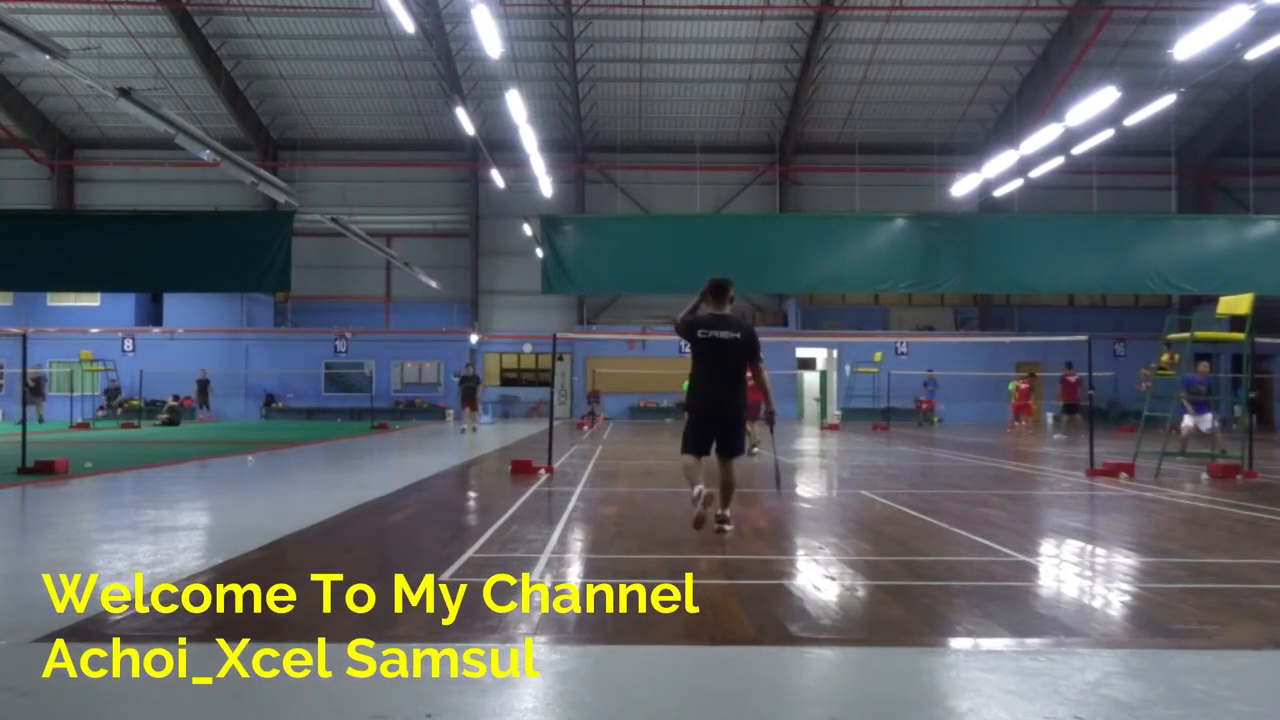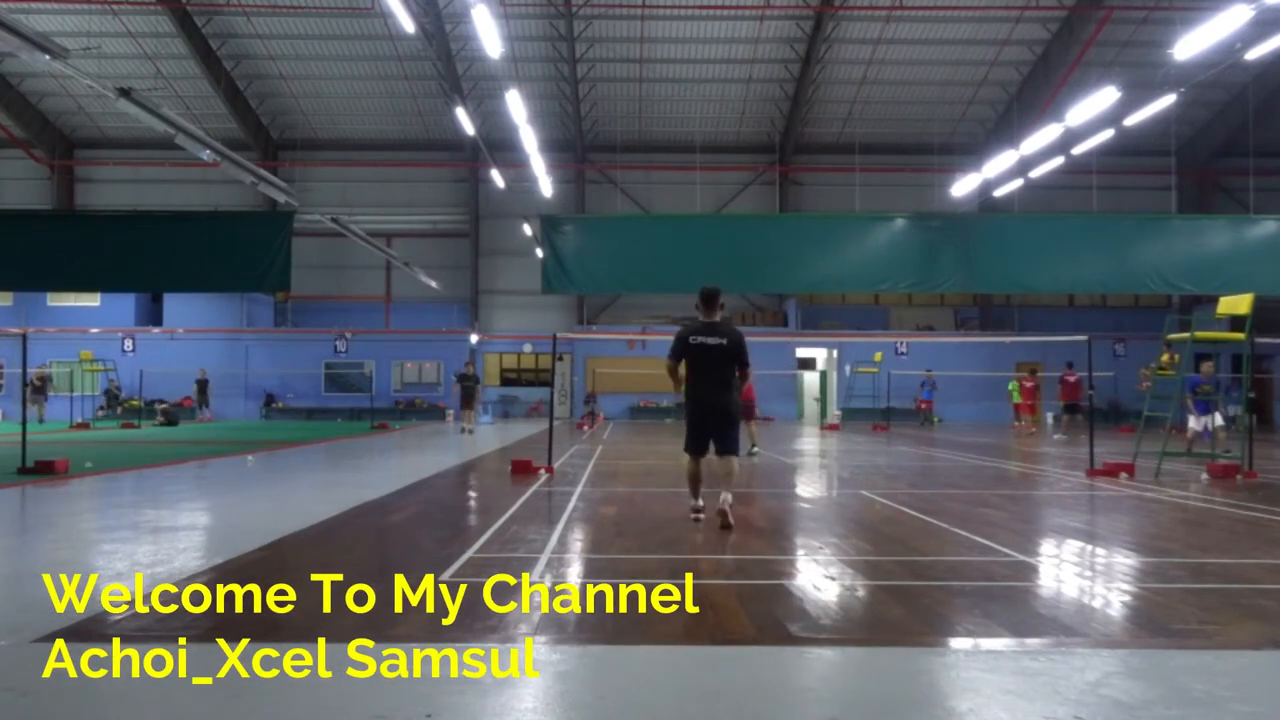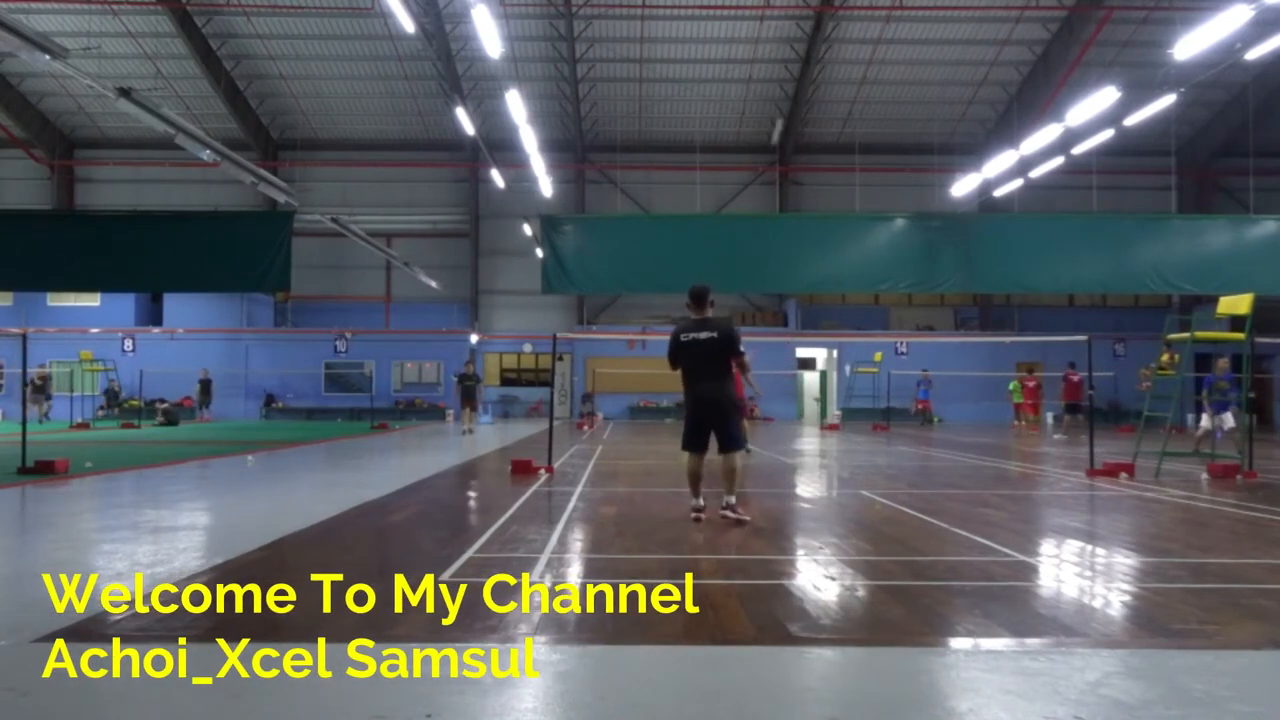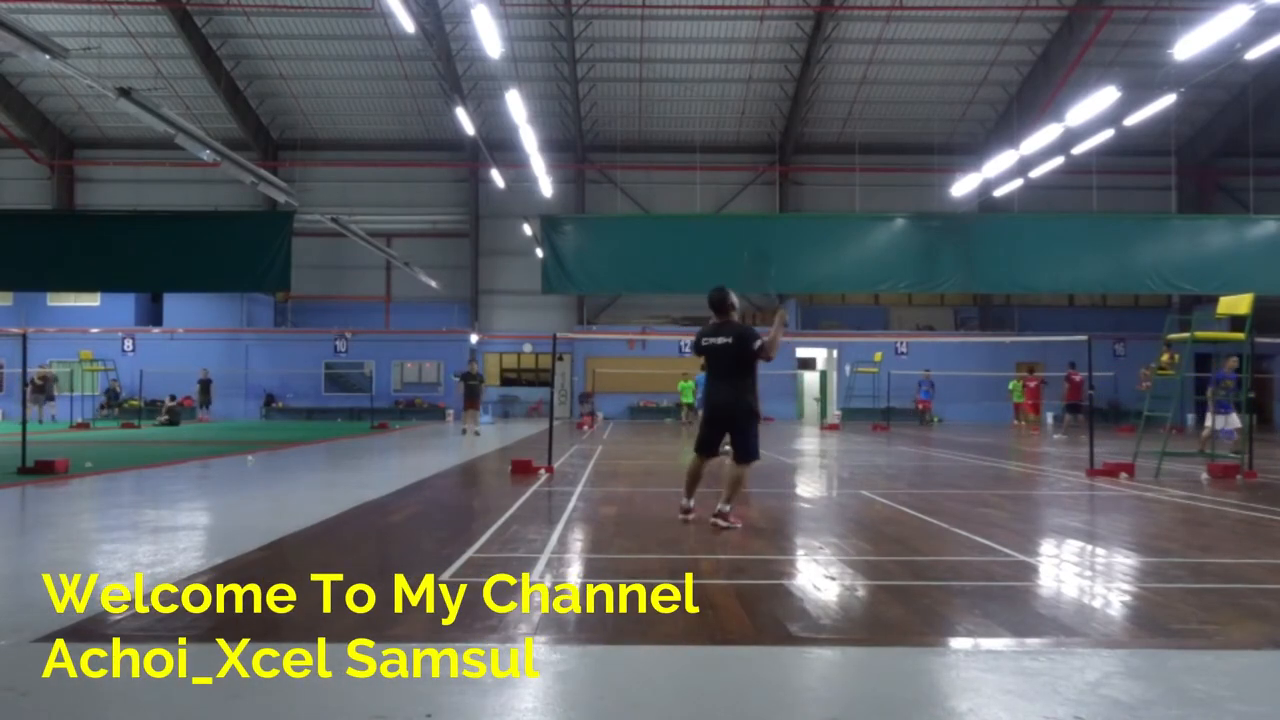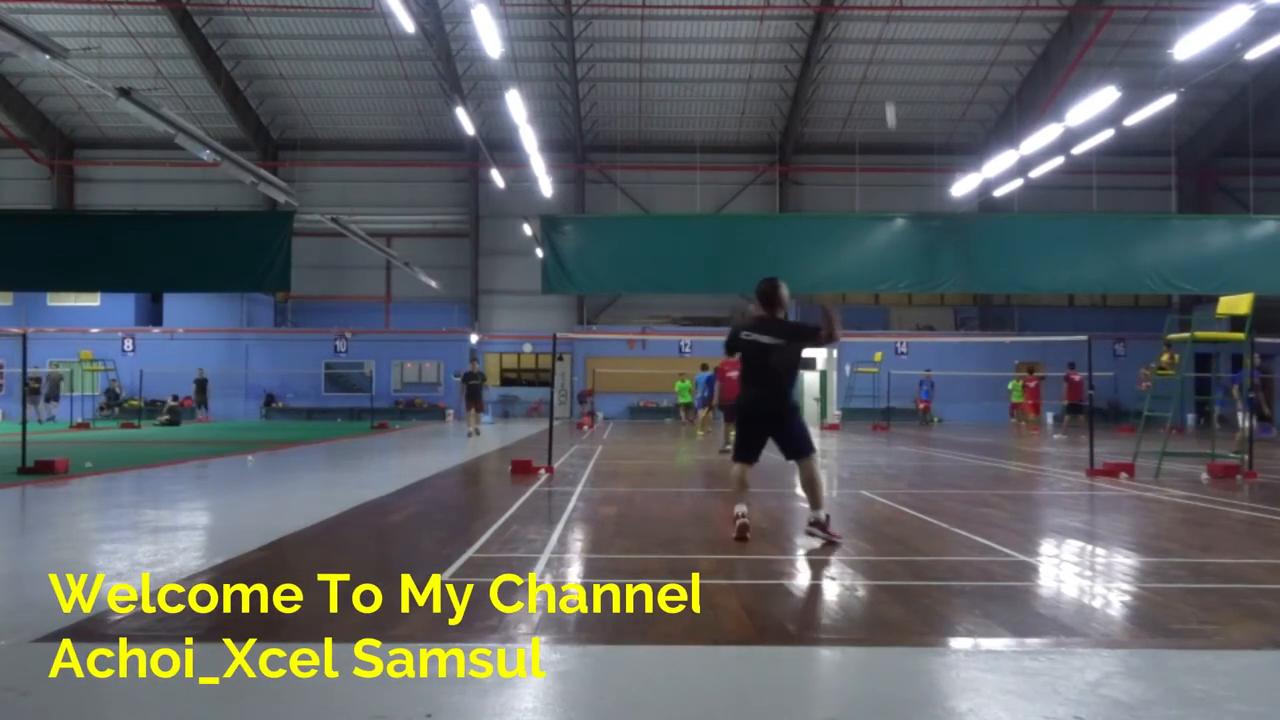
dt=0.5s
person 1, frame 1
left shoulder: (696, 325)
right shoulder: (745, 330)
left elbow: (679, 324)
right elbow: (757, 370)
left wrist: (697, 301)
right wrist: (768, 403)
left hip: (701, 404)
right hip: (733, 405)
left knee: (691, 454)
right knee: (727, 460)
left ankle: (698, 491)
right ankle: (724, 515)
person 1, frame 2
left shoulder: (686, 333)
right shoulder: (734, 335)
left elbow: (671, 366)
right elbow: (744, 372)
left wrist: (679, 384)
right wrist: (738, 386)
left hip: (696, 404)
right hip: (725, 405)
left knee: (695, 456)
right knee: (728, 456)
left ankle: (697, 505)
right ankle: (725, 499)
person 1, frame 3
left shoulder: (679, 332)
right shoulder: (725, 328)
left elbow: (673, 365)
right elbow: (741, 362)
right wrist: (745, 370)
left hip: (695, 400)
right hip: (723, 399)
left knee: (695, 454)
right knee: (731, 451)
left ankle: (697, 504)
right ankle: (729, 503)
person 1, frame 4
left shoulder: (704, 335)
right shoulder: (742, 332)
right elbow: (768, 354)
right wrist: (778, 326)
left hip: (714, 406)
right hip: (742, 407)
left knee: (701, 457)
right knee: (743, 461)
left ankle: (686, 504)
right ankle: (723, 511)
person 1, frame 5
left shoulder: (742, 329)
right shoulder: (793, 331)
left elbow: (729, 352)
right elbow: (831, 337)
right wrist: (828, 312)
left hip: (747, 407)
right hip: (781, 408)
left knee: (741, 462)
right knee: (807, 459)
left ankle: (741, 513)
right ankle: (818, 519)
